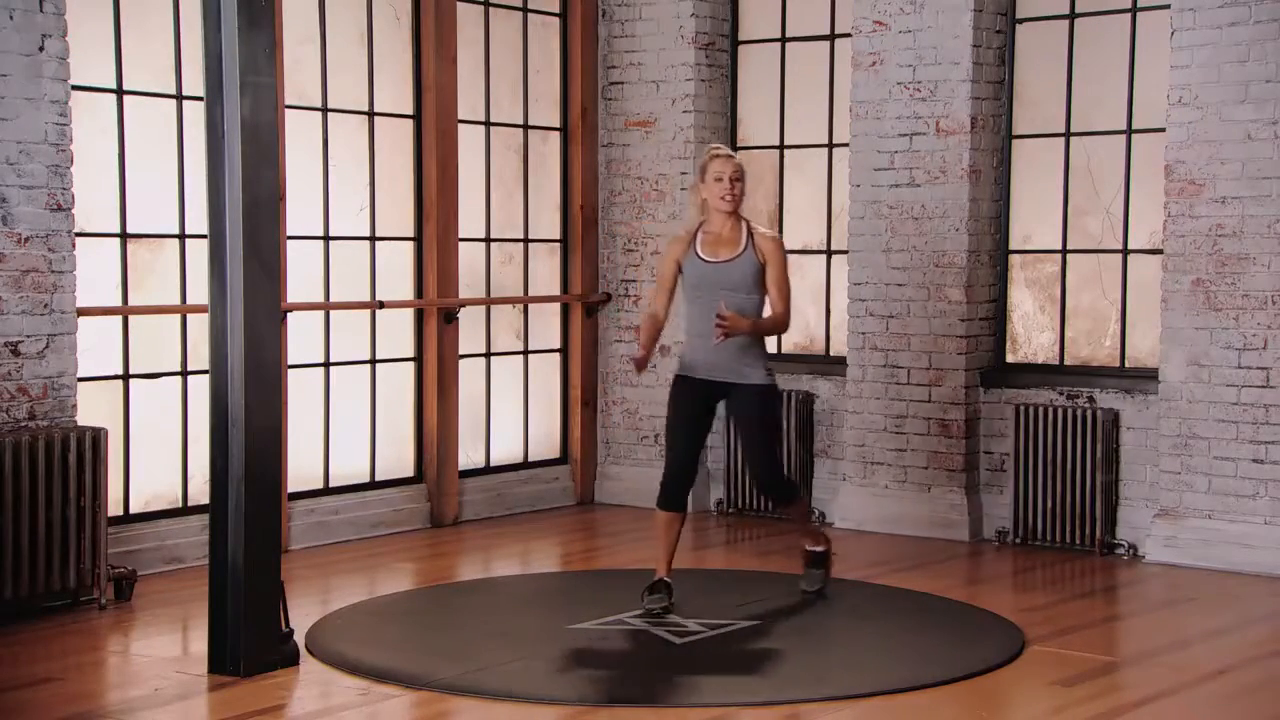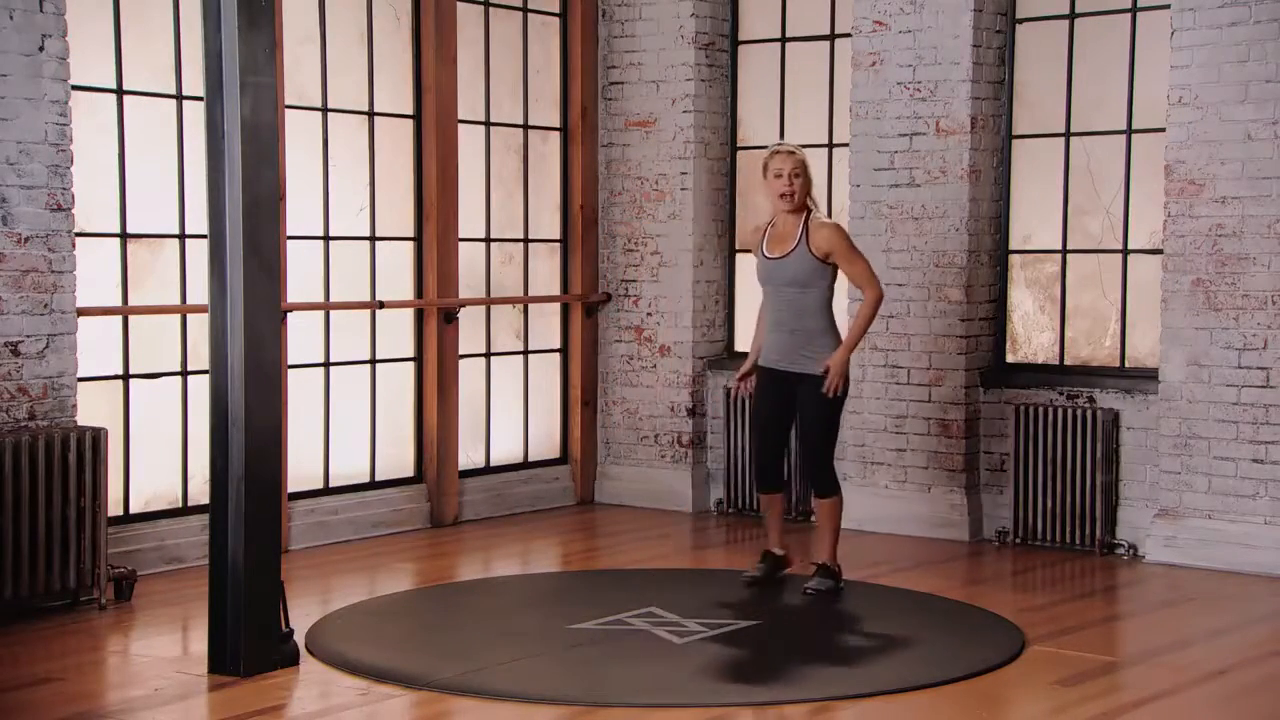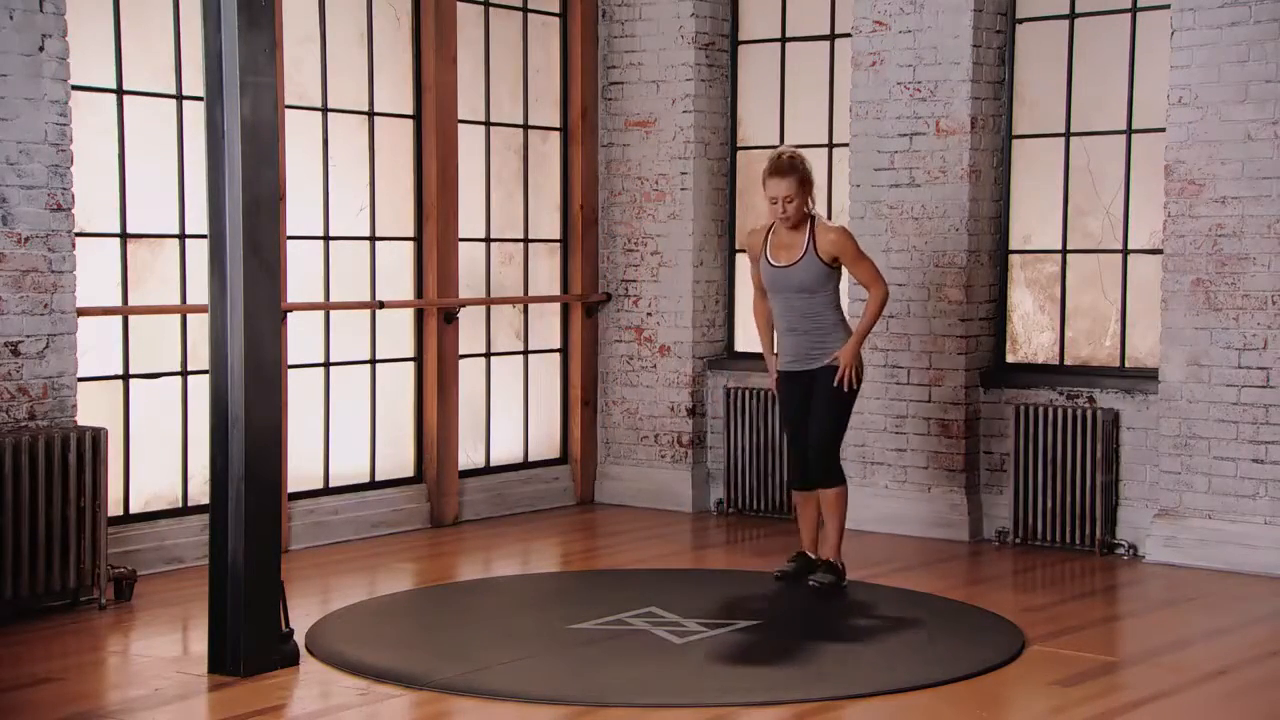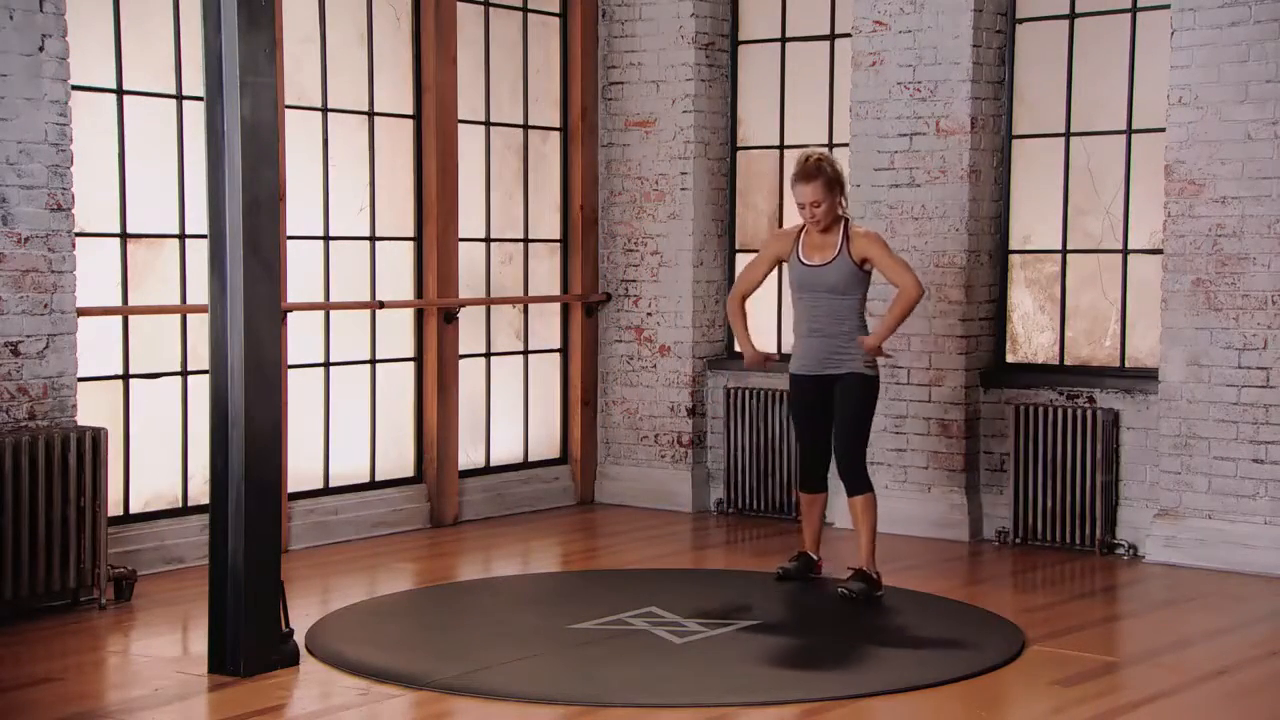
dt=0.5s
person 1, frame 1
left shoulder: (766, 244)
right shoulder: (681, 246)
left elbow: (782, 318)
right elbow: (655, 310)
left wrist: (747, 324)
right wrist: (645, 345)
left hip: (750, 376)
right hip: (693, 375)
left knee: (766, 474)
right knee: (676, 474)
left ankle: (815, 545)
right ankle: (661, 577)
person 1, frame 2
left shoulder: (825, 233)
right shoulder: (760, 236)
left elbow: (872, 292)
left wrist: (845, 351)
right wrist: (752, 357)
left hip: (818, 369)
right hip: (773, 368)
left knee: (815, 464)
right knee: (764, 461)
left ankle: (827, 564)
right ankle: (775, 552)
person 1, frame 3
left shoulder: (831, 237)
right shoulder: (757, 241)
left elbow: (878, 290)
left wrist: (853, 344)
right wrist: (768, 351)
left hip: (834, 363)
right hip: (791, 367)
left knee: (823, 454)
right knee: (798, 460)
left ankle: (832, 560)
right ankle: (808, 552)
person 1, frame 4
left shoulder: (862, 240)
right shoulder: (784, 242)
left elbow: (912, 288)
right elbow: (738, 291)
left wrist: (881, 335)
right wrist: (743, 340)
left hip: (853, 369)
right hip: (806, 369)
left knee: (848, 459)
right knee: (810, 462)
left ankle: (867, 569)
right ankle: (810, 554)
